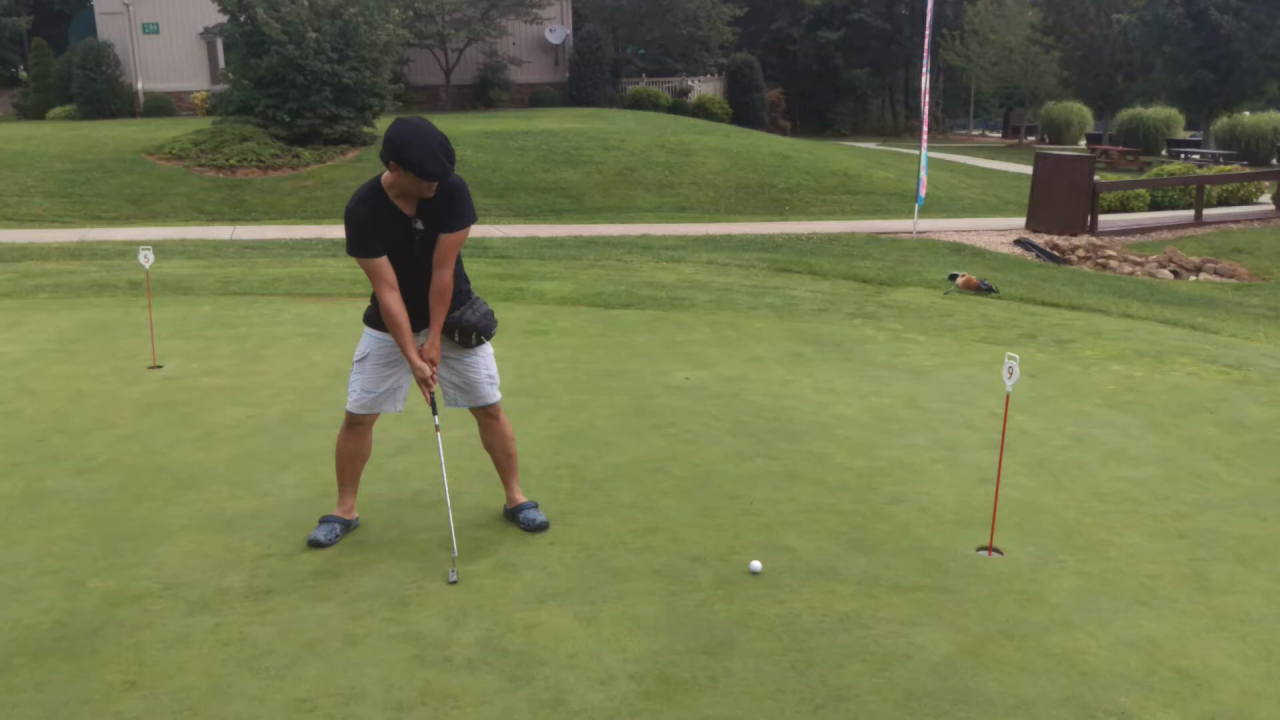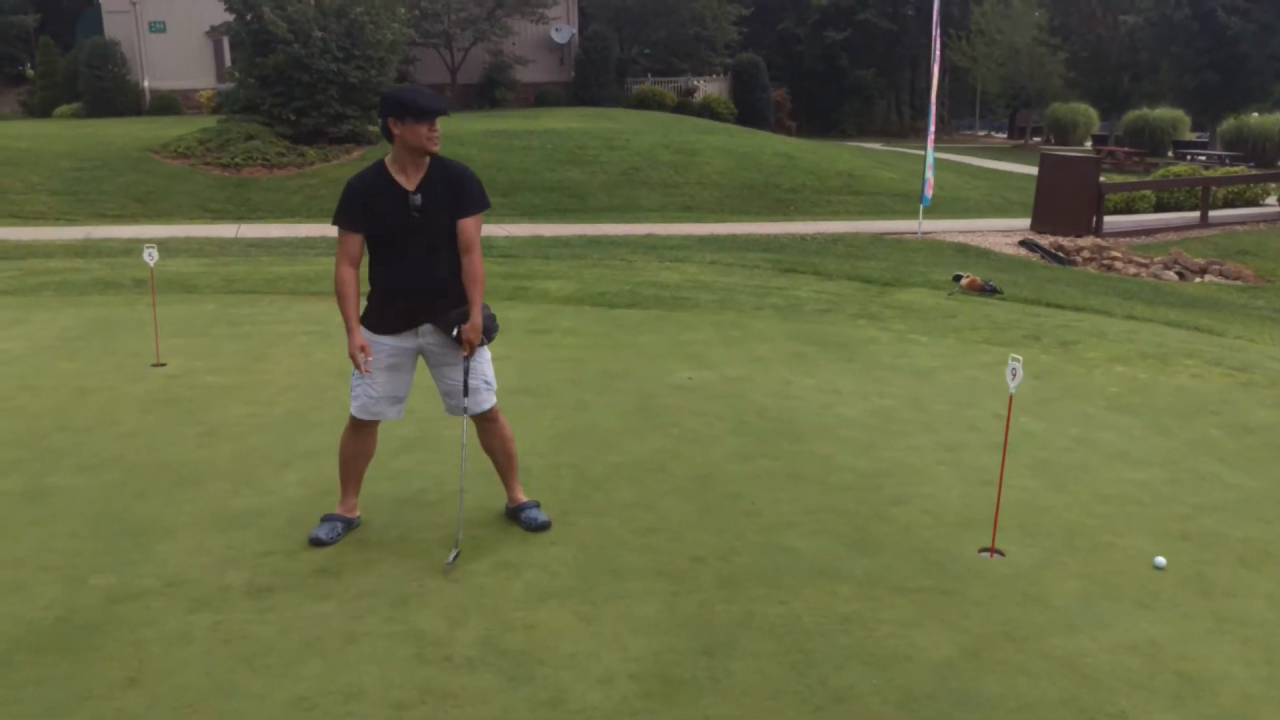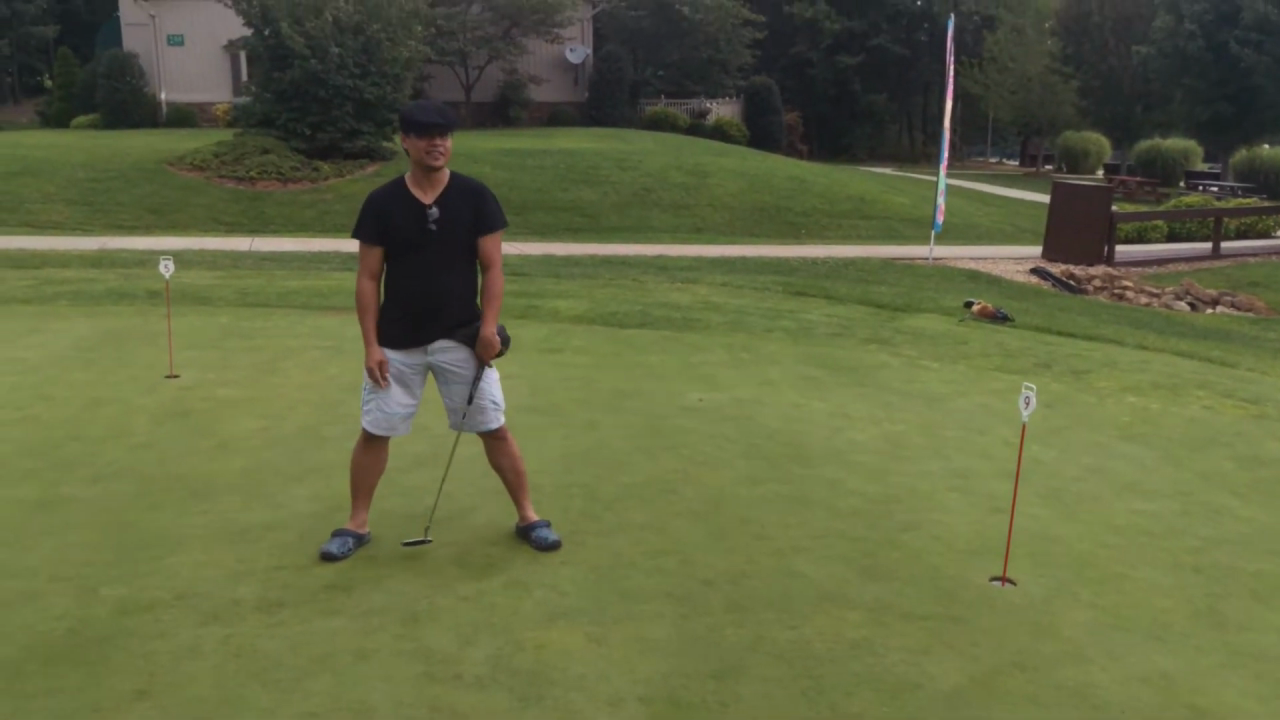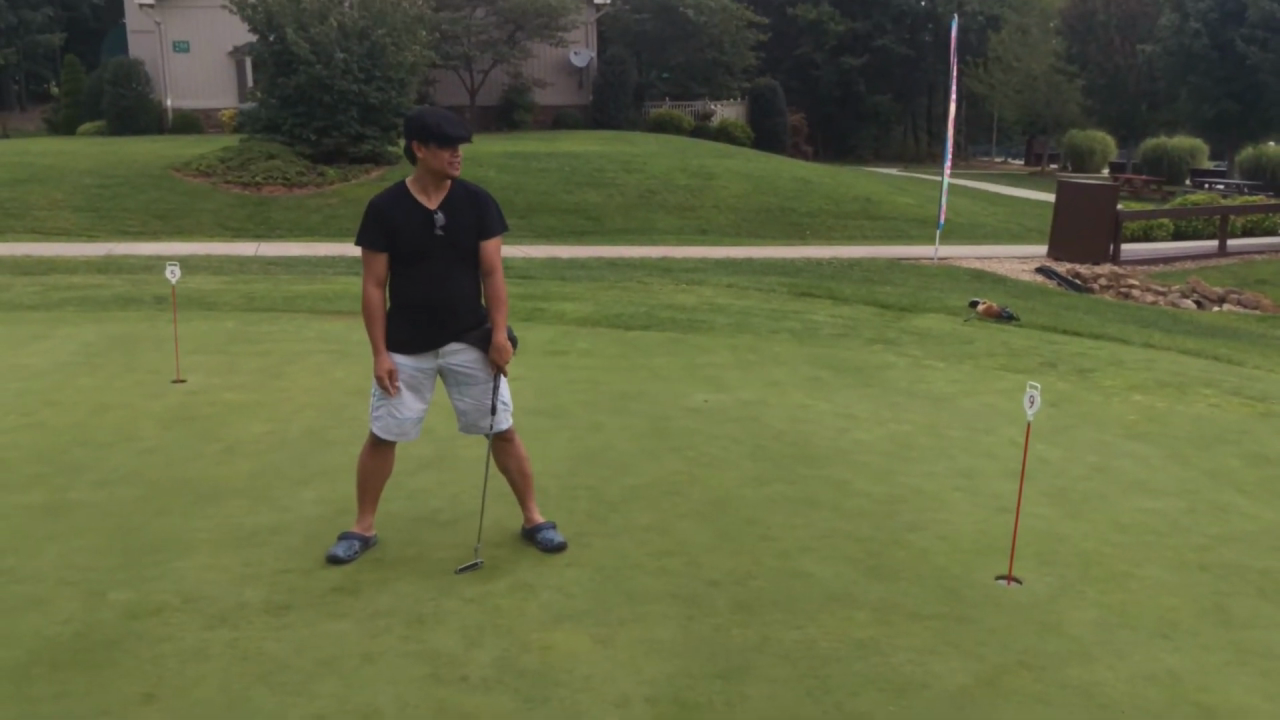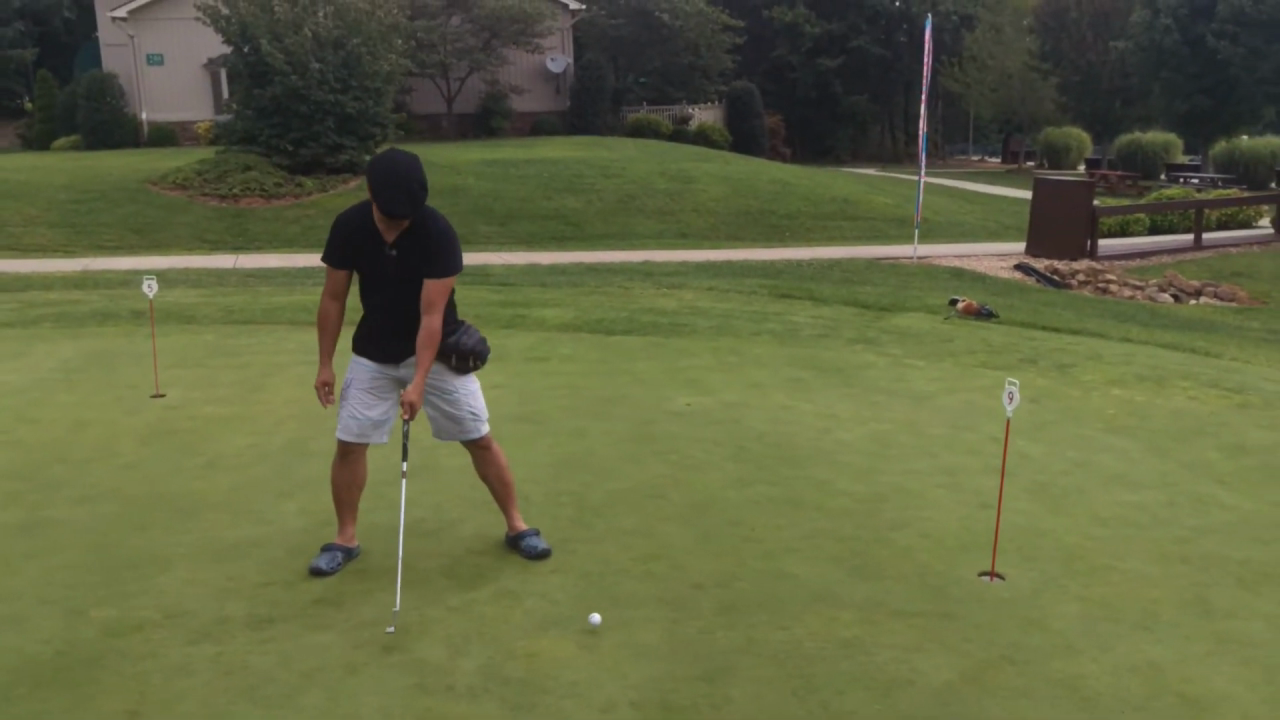
dt=1s
person 1, frame 1
left shoulder: (452, 190)
right shoulder: (362, 209)
left elbow: (443, 269)
right elbow: (387, 290)
left wrist: (435, 339)
right wrist: (411, 356)
left hip: (453, 316)
right hip: (390, 324)
left knee: (489, 407)
right knee: (358, 415)
left ankle: (515, 498)
right ankle: (345, 511)
person 1, frame 2
left shoulder: (458, 178)
right shoulder: (362, 188)
left elbow: (470, 252)
right elbow: (347, 265)
left wrist: (476, 314)
right wrist: (353, 330)
left hip: (450, 320)
right hip: (386, 327)
left knee: (486, 410)
right knee: (362, 418)
left ankle: (517, 498)
right ankle: (347, 509)
person 1, frame 3
left shoulder: (476, 196)
right shoulder: (381, 203)
left elbow: (491, 268)
right elbow: (369, 279)
left wrist: (489, 328)
right wrist: (371, 344)
left hip: (461, 338)
right hip: (397, 343)
left knee: (494, 429)
right knee: (374, 431)
left ankle: (527, 517)
right ankle: (356, 525)
person 1, frame 4
left shoulder: (477, 202)
right shoulder: (384, 208)
left elbow: (492, 273)
right elbow: (374, 286)
left wrist: (499, 333)
right wrist: (379, 352)
left hip: (469, 341)
right hip: (406, 347)
left knee: (502, 430)
right knee: (382, 436)
left ankle: (533, 518)
right ankle: (363, 527)
person 1, frame 5
left shoulder: (438, 233)
right shoulder: (348, 227)
left elbow: (432, 316)
right elbow: (333, 298)
left wrist: (418, 381)
right wrist: (325, 364)
left hip: (437, 351)
right hip: (374, 353)
left knee: (479, 439)
right knee: (349, 443)
left ankle: (516, 525)
right ankle: (345, 538)
